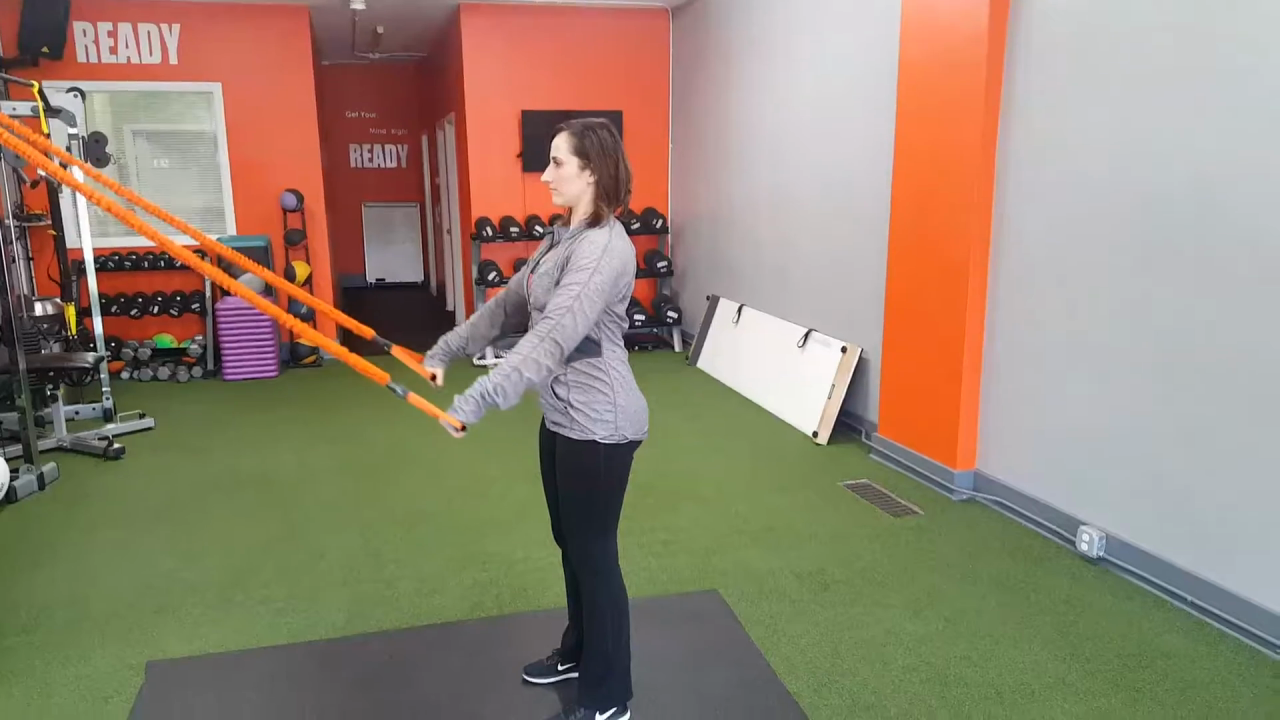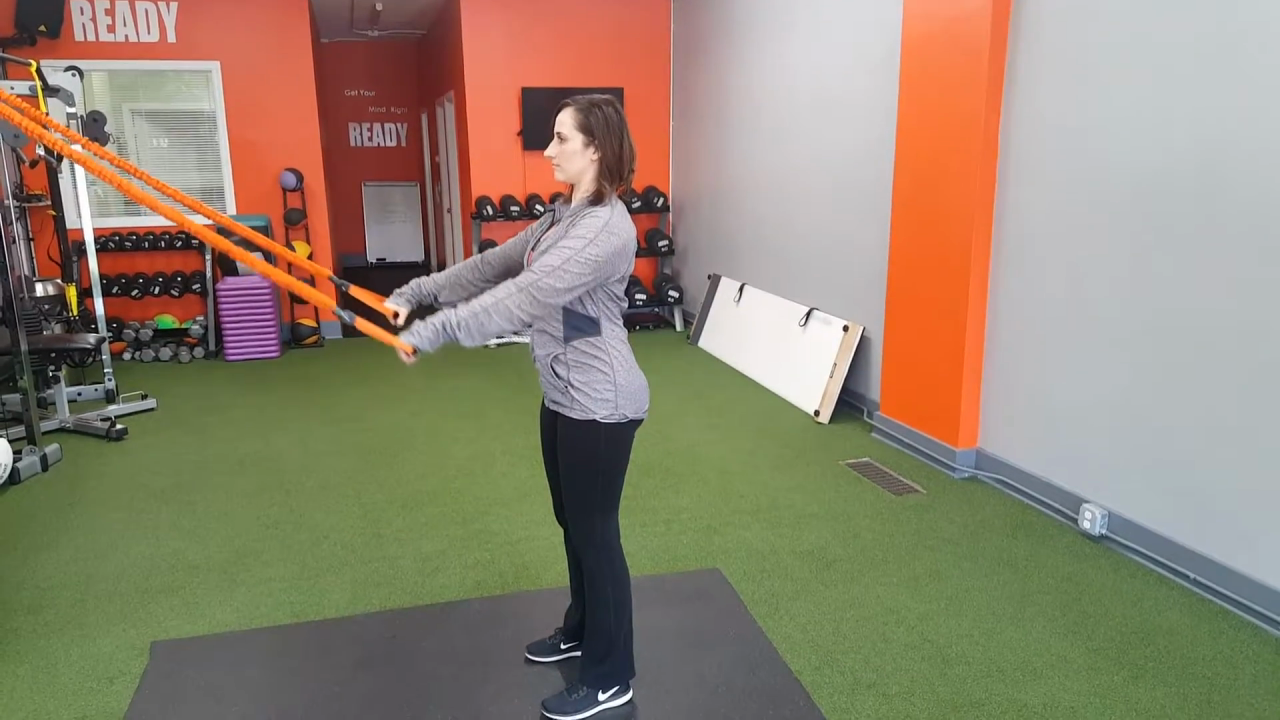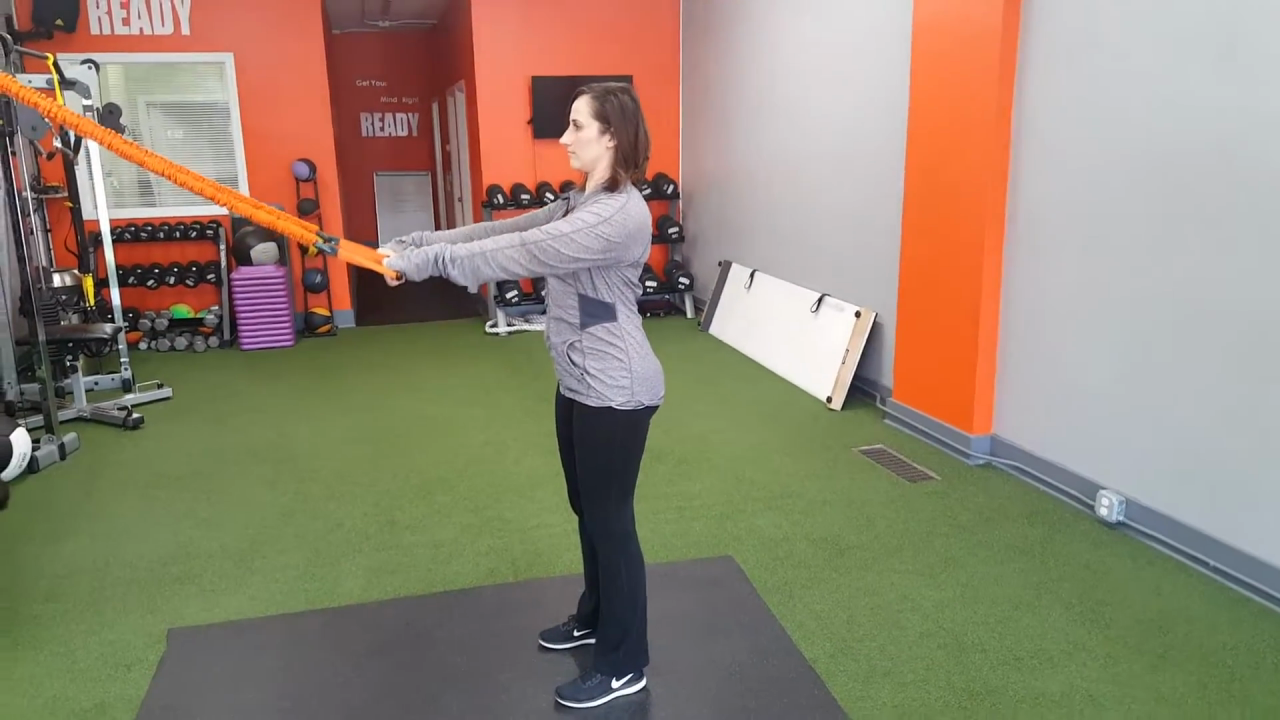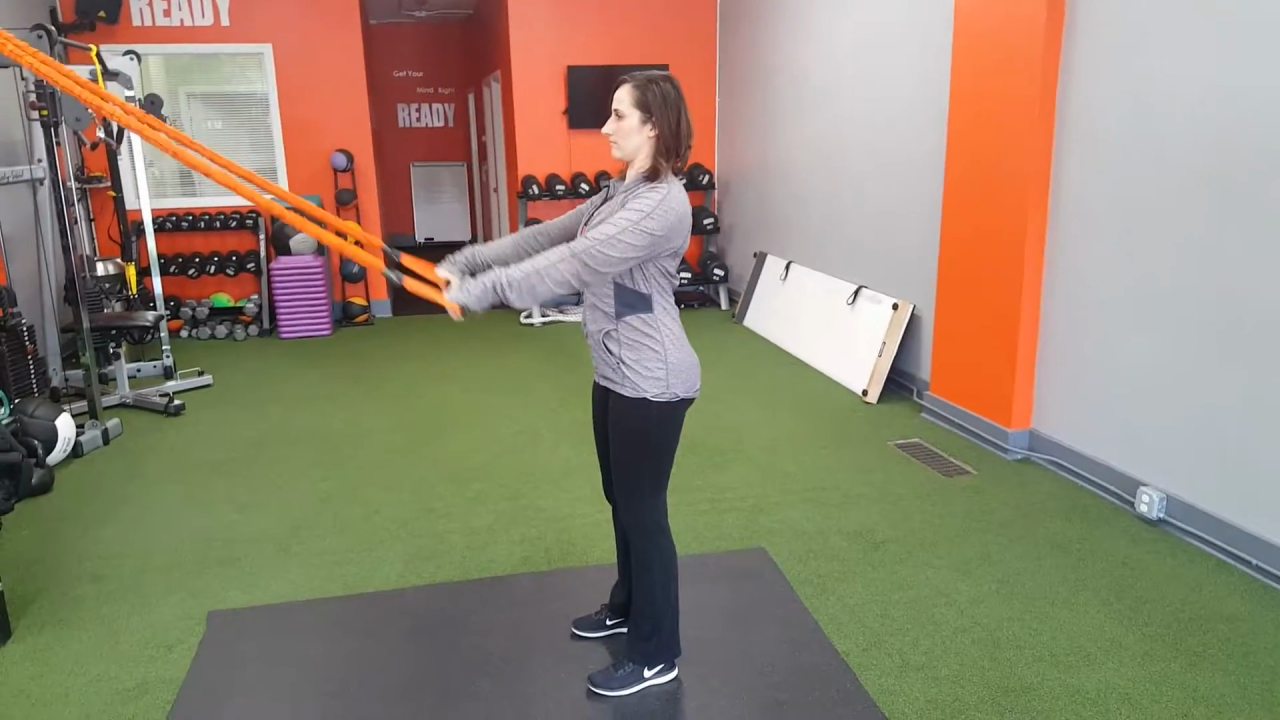
dt=0.7s
person 1, frame 1
left shoulder: (604, 248)
right shoulder: (564, 238)
left elbow: (553, 336)
right elbow: (509, 305)
left wrist: (476, 401)
right wrist: (445, 351)
left hip: (599, 426)
right hip: (563, 419)
left knee: (594, 553)
right knee: (571, 544)
right ankle: (578, 650)
person 1, frame 2
left shoulder: (606, 227)
right shoulder: (564, 215)
left elbow: (530, 294)
right elbow: (494, 264)
left wrist: (434, 331)
right wrist: (414, 294)
left hip: (600, 404)
right hip: (564, 397)
left knee: (595, 532)
right knee: (572, 523)
right ankle: (581, 629)
person 1, frame 3
left shoulder: (621, 213)
right shoulder: (581, 204)
left elbow: (525, 252)
right elbow: (507, 229)
left wrist: (427, 260)
right wrist: (413, 244)
left hip: (616, 391)
right hip: (579, 384)
left knee: (610, 519)
right knee: (587, 509)
left ankle: (623, 665)
right ankle: (595, 617)
person 1, frame 4
left shoulder: (662, 204)
right shoulder: (621, 193)
left elbow: (578, 261)
right elbow: (550, 235)
left wrist: (481, 291)
right wrist: (466, 261)
left hip: (651, 382)
right hip: (616, 375)
left knee: (642, 510)
right knee: (621, 500)
left ankle: (656, 655)
right ankle: (628, 605)
